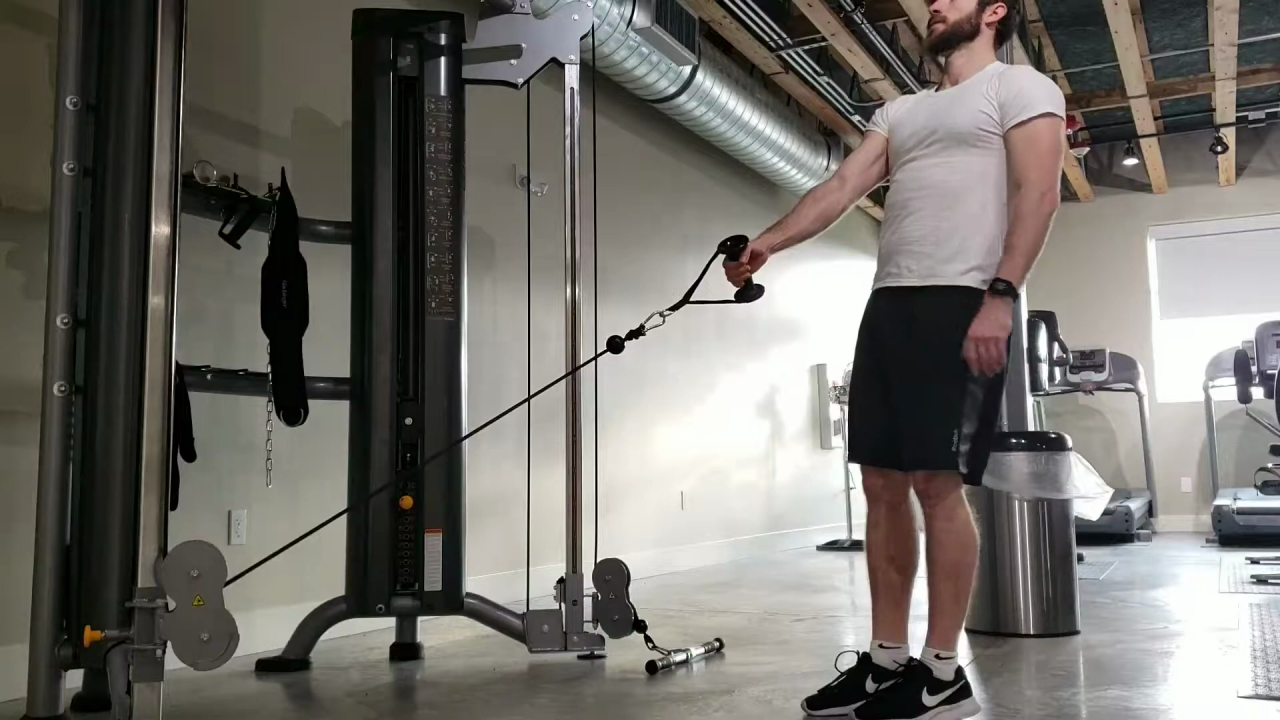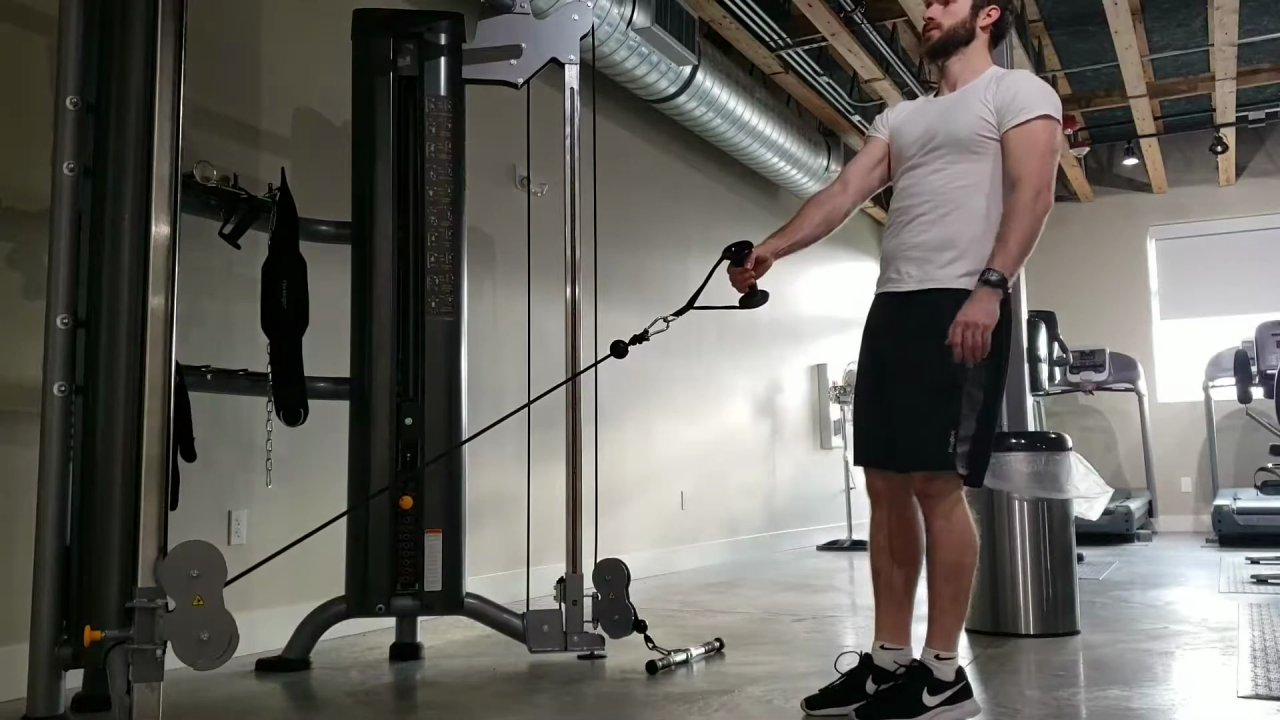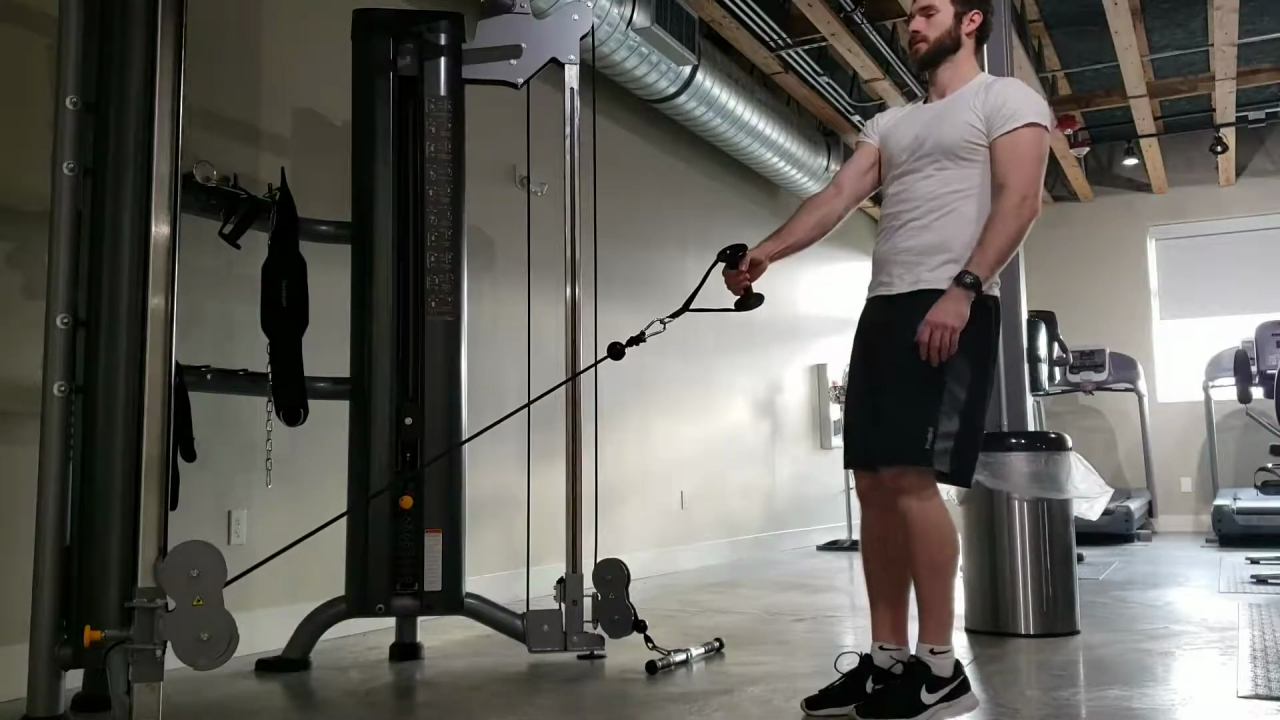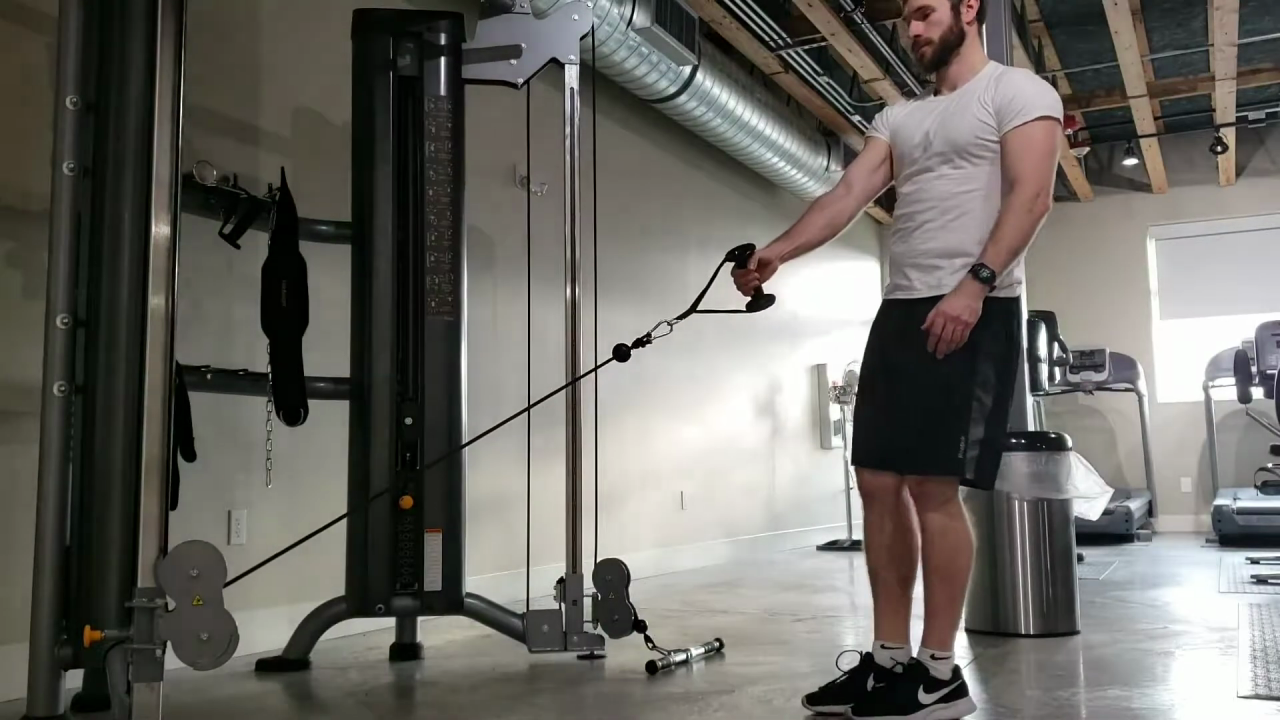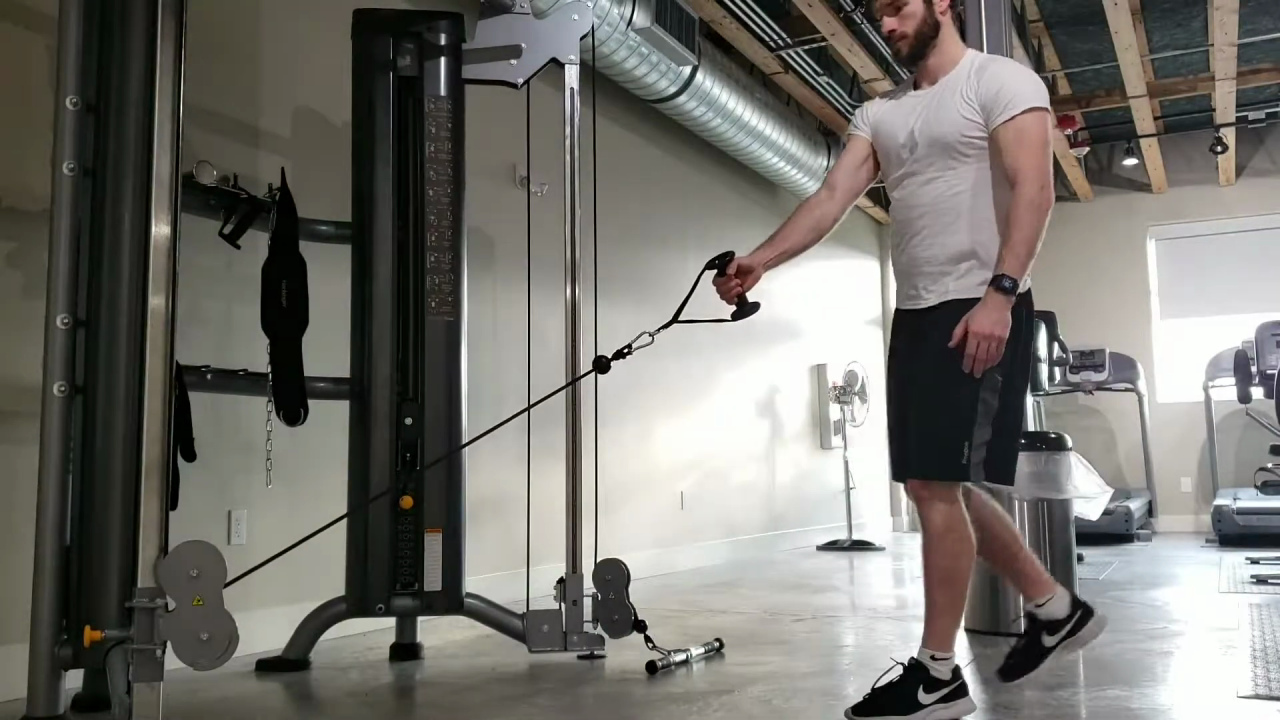
dt=0.5s
person 1, frame 1
left shoulder: (1021, 87)
right shoulder: (900, 111)
left elbow: (1038, 192)
right elbow: (842, 186)
left wrist: (1001, 295)
right wrist: (767, 242)
left hip: (962, 305)
right hip: (889, 304)
left knee: (937, 483)
right knee: (882, 483)
right ankle: (888, 659)
person 1, frame 2
left shoulder: (1019, 91)
right shoulder: (900, 116)
left elbow: (1032, 194)
right elbow: (844, 192)
left wrist: (990, 287)
right wrist: (770, 249)
left hip: (963, 308)
right hip: (892, 308)
left knee: (937, 485)
right knee: (886, 485)
right ankle: (889, 660)
person 1, frame 3
left shoulder: (1006, 99)
right shoulder: (891, 122)
left elbow: (1019, 201)
right elbow: (836, 196)
left wrist: (962, 289)
right wrist: (765, 252)
left hip: (951, 311)
right hip: (883, 310)
left knee: (908, 477)
right knee: (873, 484)
right ankle: (888, 660)
person 1, frame 4
left shoulder: (1018, 91)
right shoulder: (899, 116)
left elbow: (1031, 195)
right elbow: (848, 194)
left wrist: (977, 282)
right wrist: (776, 253)
left hip: (971, 312)
right hip: (899, 311)
left knee: (934, 487)
right knee: (878, 481)
right ankle: (887, 658)
person 1, frame 5
left shoulder: (1000, 80)
right shoulder: (880, 110)
left elbow: (1033, 189)
right elbow: (833, 196)
left wrist: (999, 291)
right wrist: (762, 260)
left hip: (979, 313)
right hip: (914, 315)
left knee: (938, 487)
right knee: (932, 487)
right ankle: (1056, 609)
